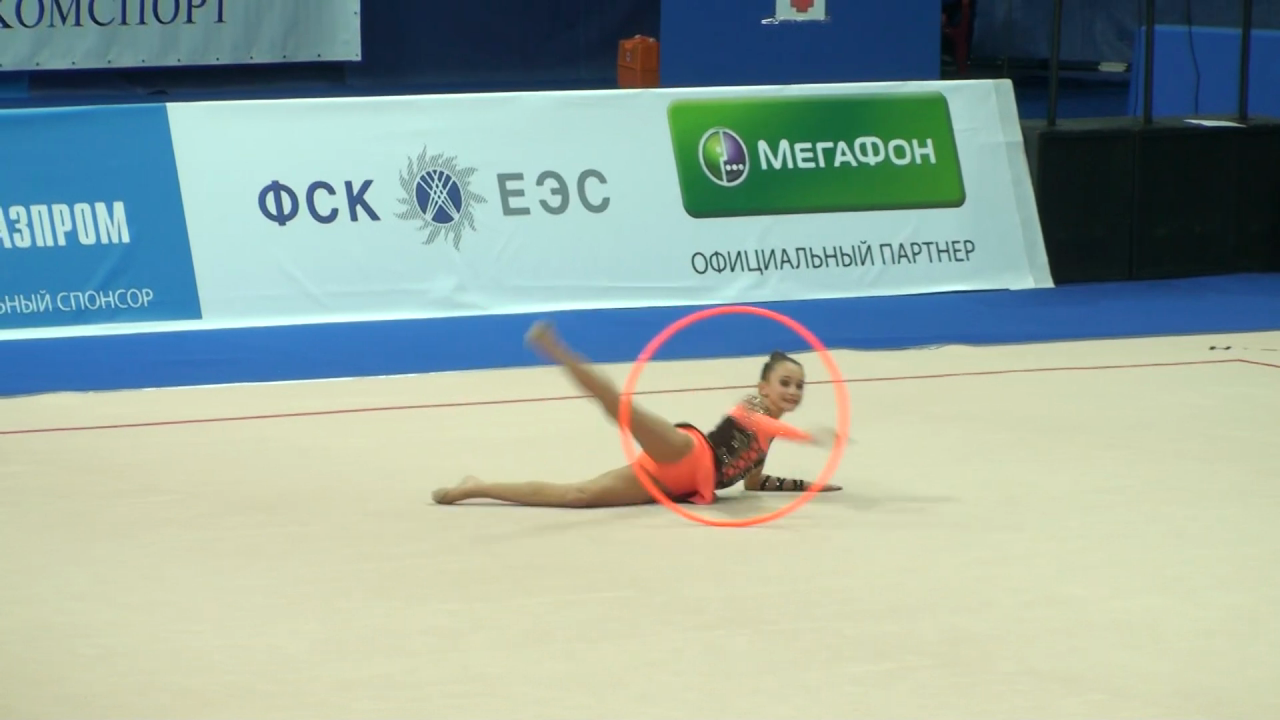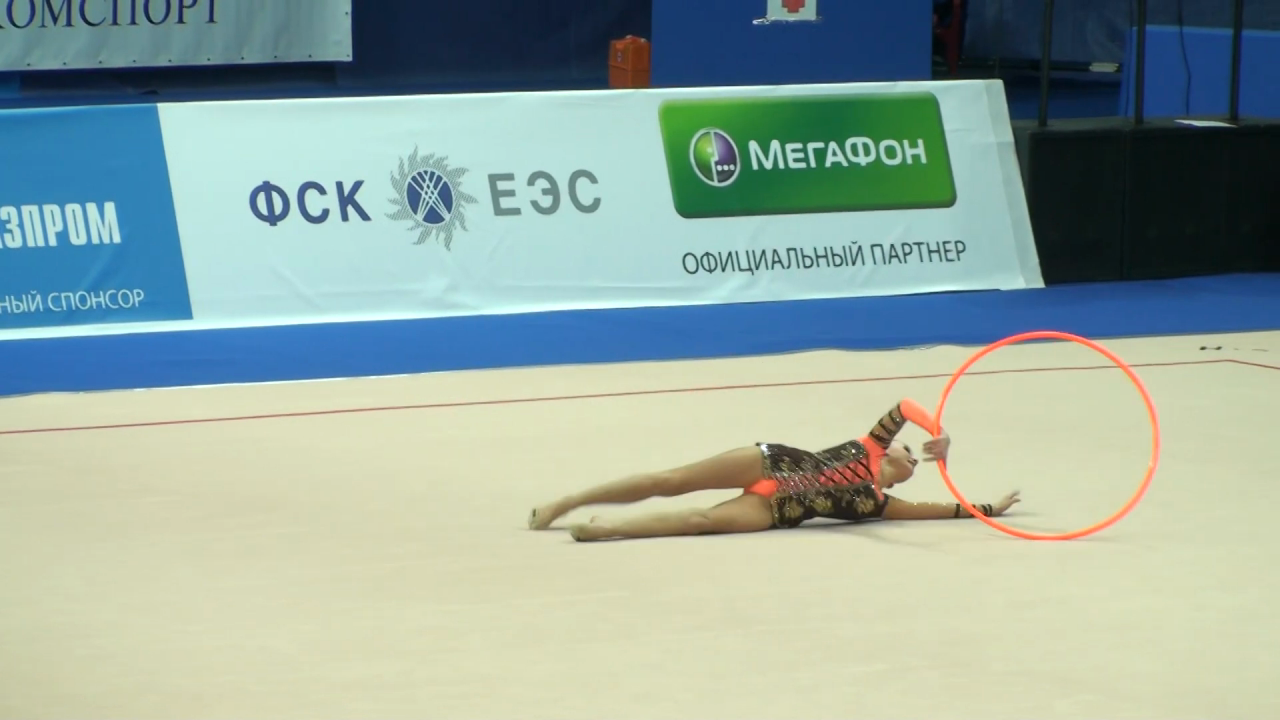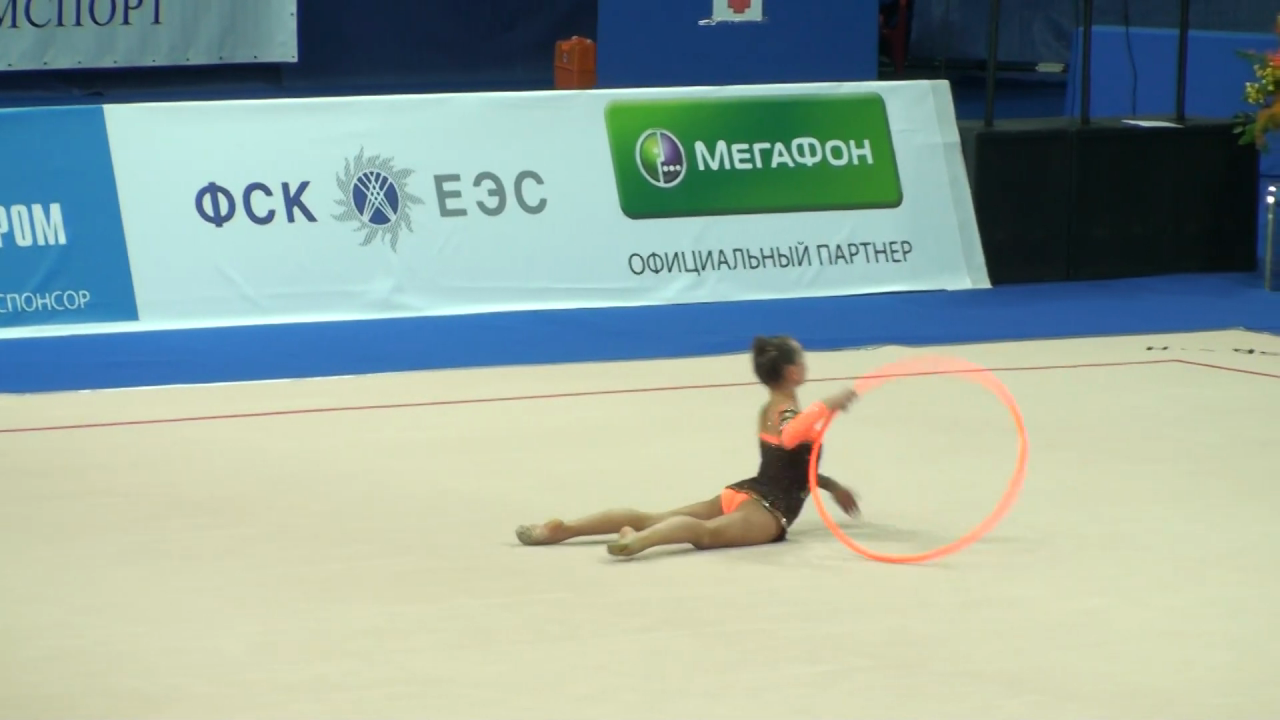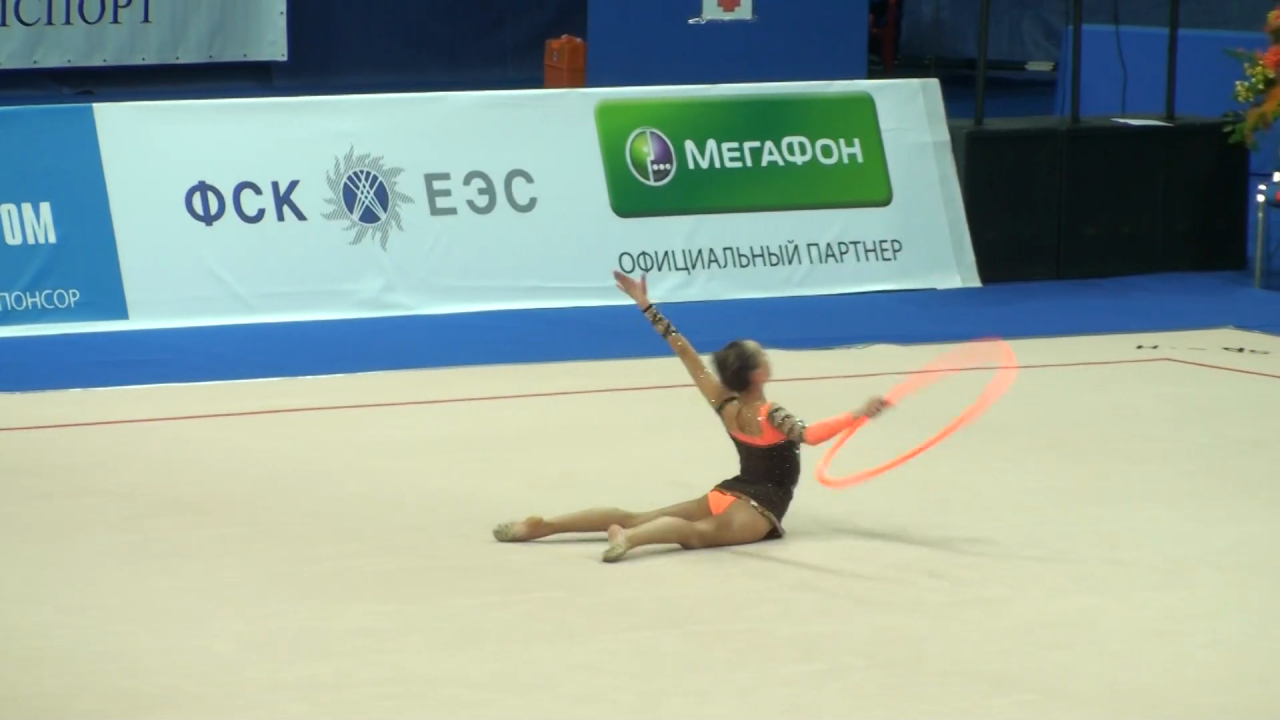
dt=0.7s
person 1, frame 1
left shoulder: (764, 443)
right shoulder: (751, 406)
left elbow: (755, 482)
right elbow: (761, 421)
left wrist: (809, 485)
right wrist: (810, 434)
left hip: (677, 488)
right hip: (682, 461)
left knee: (573, 494)
right ankle: (559, 351)
person 1, frame 2
left shoulder: (881, 500)
right shoulder: (873, 446)
left elbow: (931, 508)
right elbow: (904, 407)
left wrist: (988, 507)
right wrist: (935, 433)
left hip: (783, 508)
right hip: (772, 466)
left knee: (699, 518)
right knee: (672, 479)
left ankle: (591, 520)
right ankle: (569, 502)
person 1, frame 3
left shoulder: (768, 411)
right shoulder: (795, 417)
right elbow: (792, 439)
left wrist: (833, 486)
right wrist: (828, 405)
left hip: (735, 495)
right hip: (767, 514)
left knee: (646, 517)
right knee: (705, 532)
left ankle: (559, 528)
right ankle: (637, 540)
person 1, frame 4
left shoulder: (724, 405)
right shoulder: (773, 416)
left elbow: (687, 353)
right elbow: (811, 435)
left wrist: (646, 306)
right wrist: (860, 413)
left hip: (721, 498)
right hip: (757, 512)
left knee: (641, 517)
right ankle: (629, 537)
